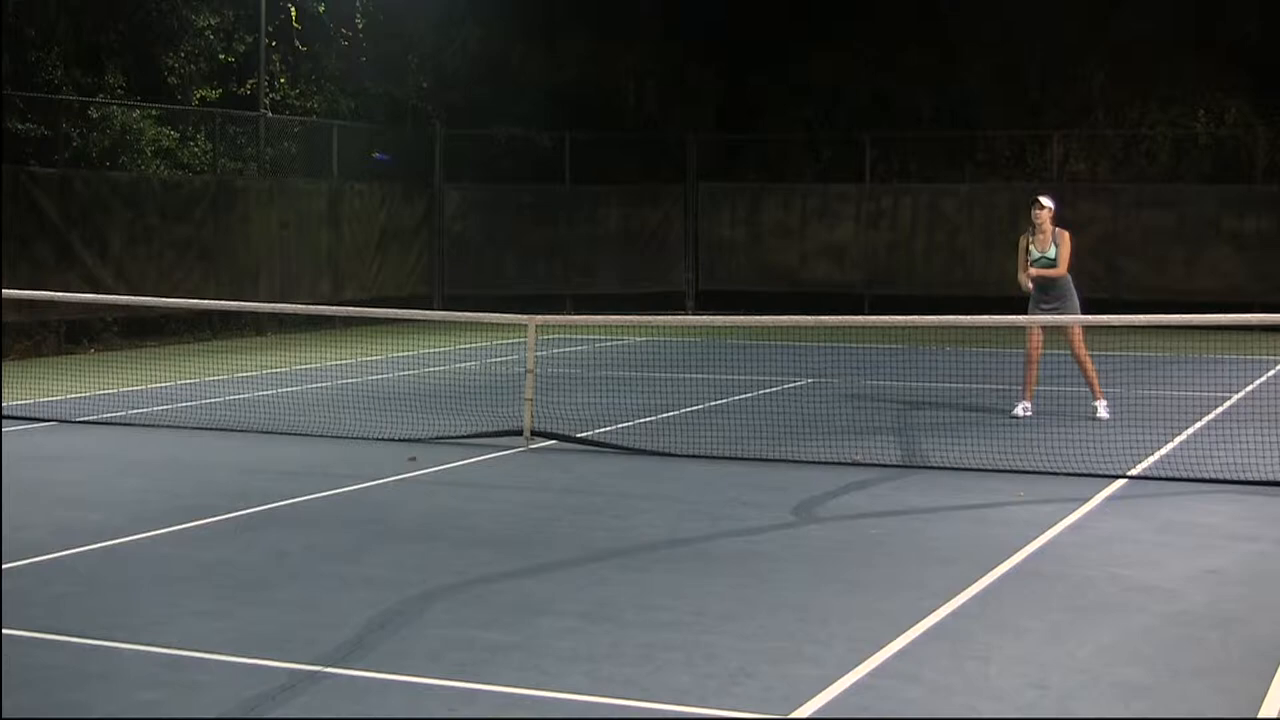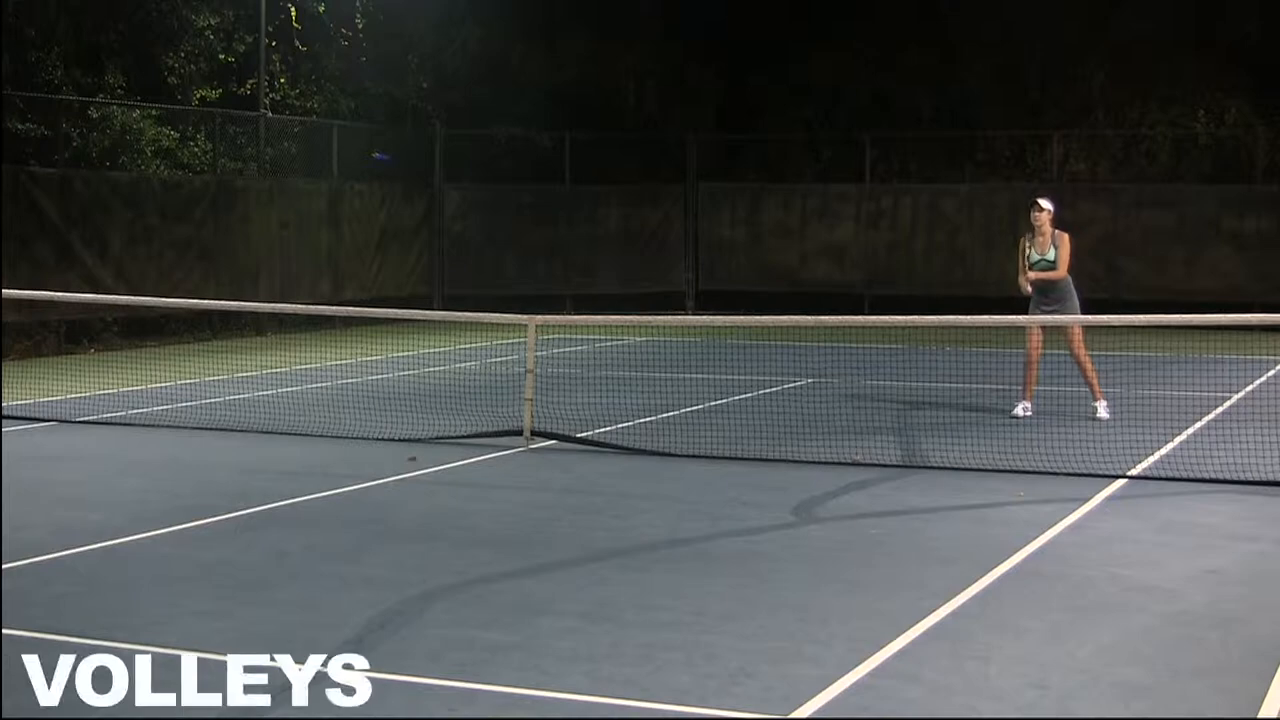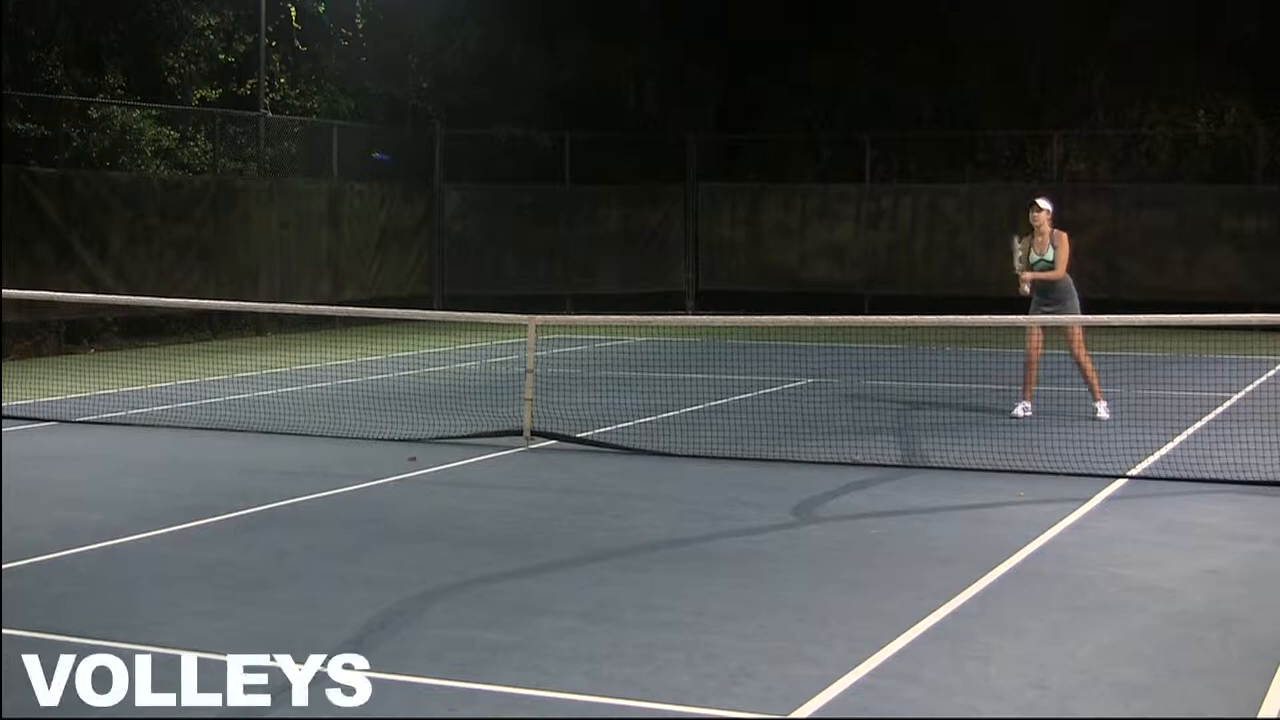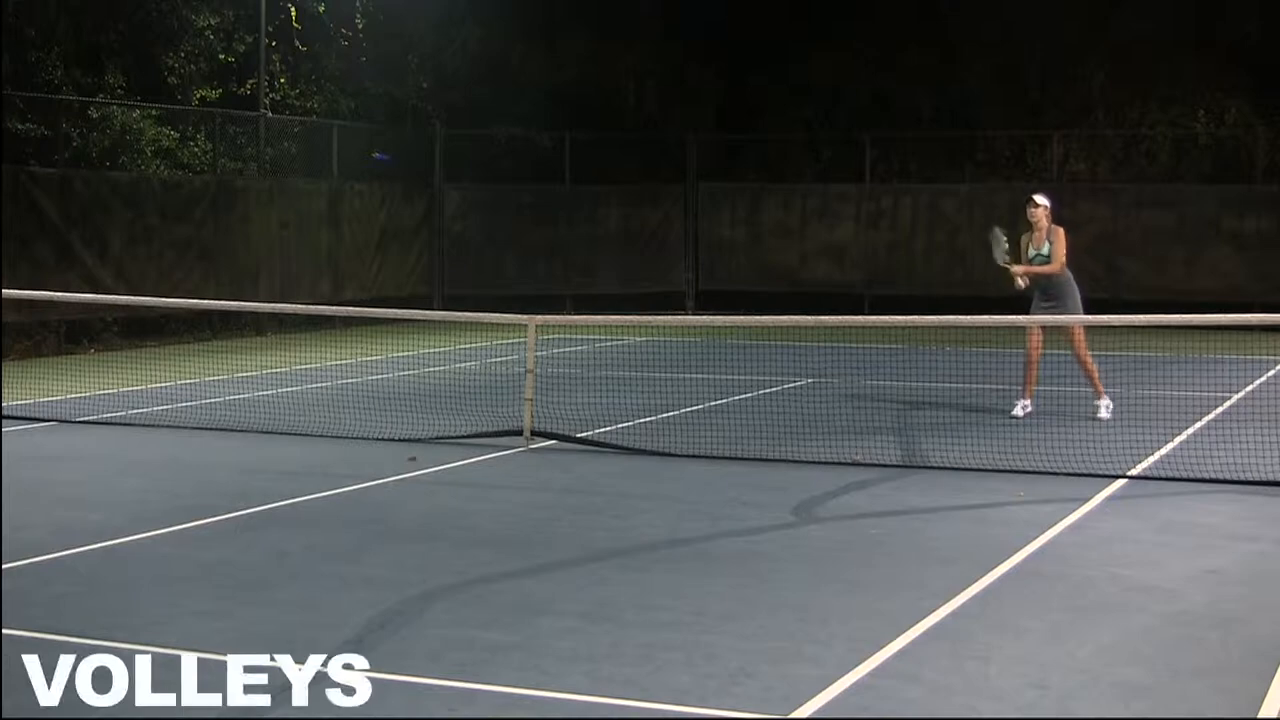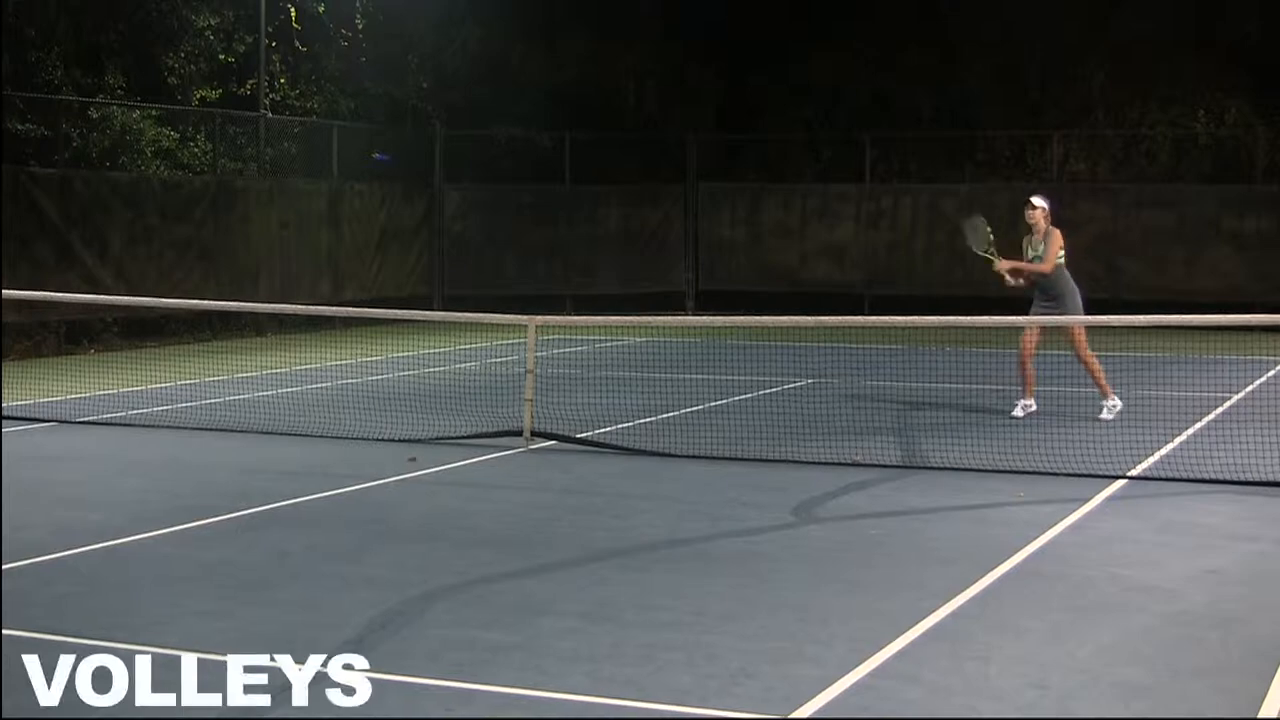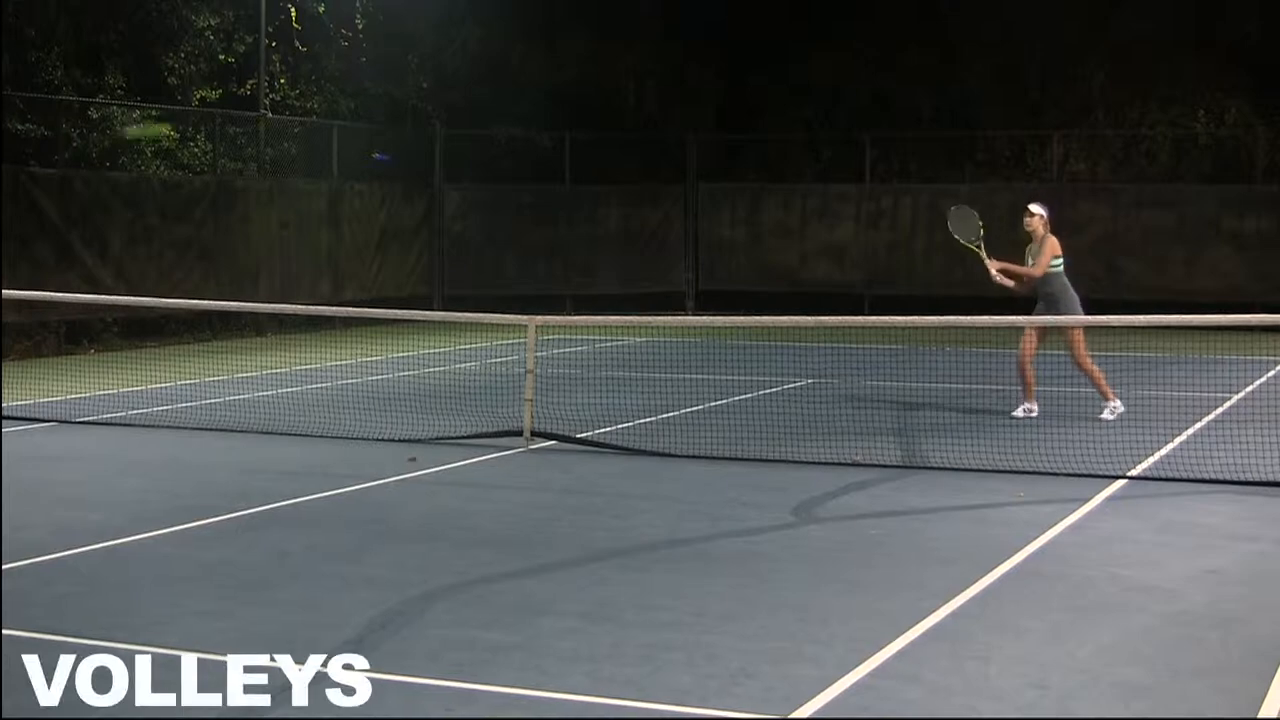
dt=0.1s
person 1, frame 1
left shoulder: (1062, 235)
right shoulder: (1025, 239)
left elbow: (1061, 270)
right elbow: (1022, 273)
left wrist: (1037, 271)
right wrist: (1024, 281)
left hip: (1064, 298)
right hip: (1039, 299)
left knee: (1079, 352)
right knee: (1032, 354)
left ankle: (1100, 401)
right ankle: (1026, 402)
person 1, frame 2
left shoulder: (1062, 237)
right shoulder: (1025, 241)
left elbow: (1061, 272)
right elbow: (1022, 275)
left wrist: (1036, 275)
right wrist: (1025, 284)
left hip: (1064, 299)
right hip: (1039, 301)
left knee: (1079, 353)
right knee: (1032, 354)
left ankle: (1100, 401)
right ankle: (1026, 403)
person 1, frame 3
left shoulder: (1060, 237)
right shoulder: (1025, 242)
left elbow: (1060, 273)
right elbow: (1027, 276)
left wrist: (1031, 275)
right wrist: (1024, 284)
left hip: (1065, 300)
right hip: (1040, 301)
left knee: (1079, 354)
right knee: (1031, 354)
left ankle: (1100, 402)
right ankle: (1026, 403)
person 1, frame 4
left shoulder: (1057, 232)
right shoulder: (1026, 239)
left elbow: (1056, 267)
right elbow: (1025, 273)
left wrist: (1025, 269)
right wrist: (1021, 278)
left hip: (1065, 295)
right hip: (1042, 298)
left knee: (1080, 351)
right knee: (1032, 354)
left ankle: (1102, 399)
right ankle: (1025, 401)
person 1, frame 5
left shoulder: (1053, 233)
right shoulder: (1028, 241)
left elbow: (1047, 267)
left wrist: (1011, 264)
right wrist: (1015, 278)
left hip: (1065, 297)
right hip: (1042, 298)
left knee: (1083, 352)
right knee: (1025, 351)
left ankle: (1111, 399)
right ankle: (1028, 401)
person 1, frame 6
left shoulder: (1050, 241)
right shoulder: (1030, 248)
left elbow: (1037, 271)
right elbow: (1027, 285)
left wrist: (1002, 265)
right wrist: (1003, 279)
left hip: (1065, 304)
right hip: (1044, 305)
left knee: (1080, 359)
right knee: (1024, 356)
left ankle: (1112, 401)
right ankle: (1029, 404)
